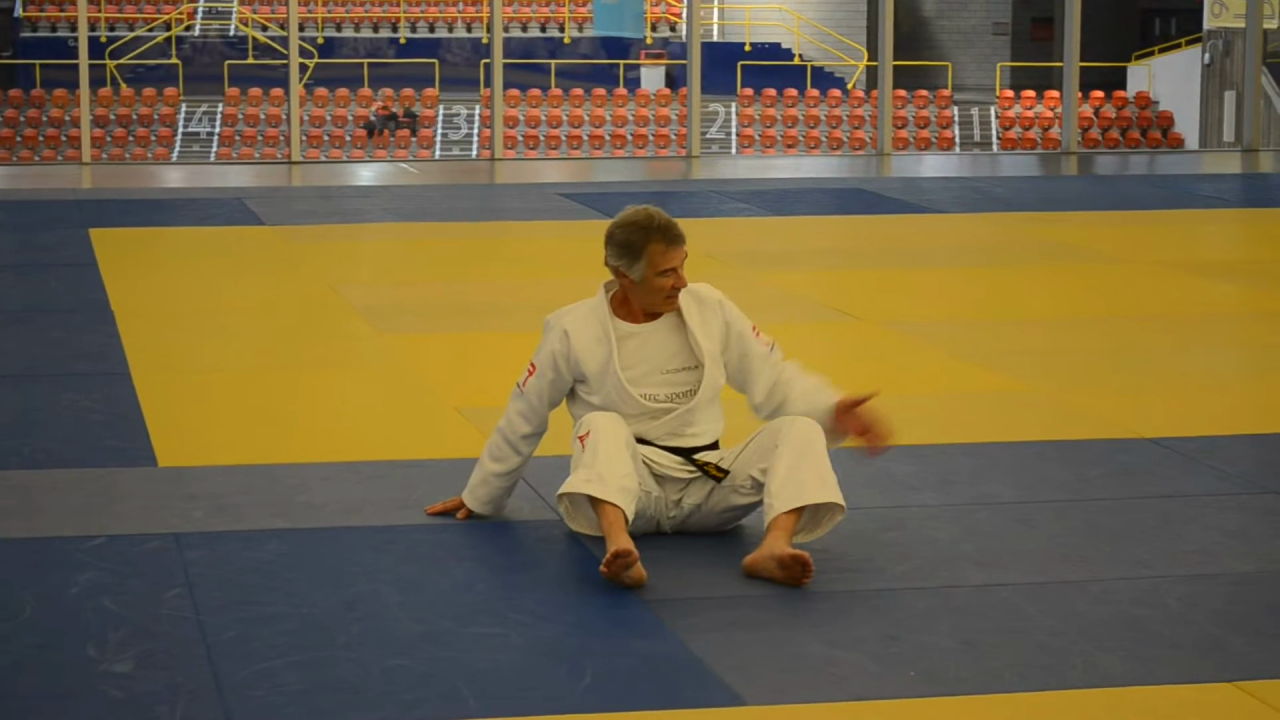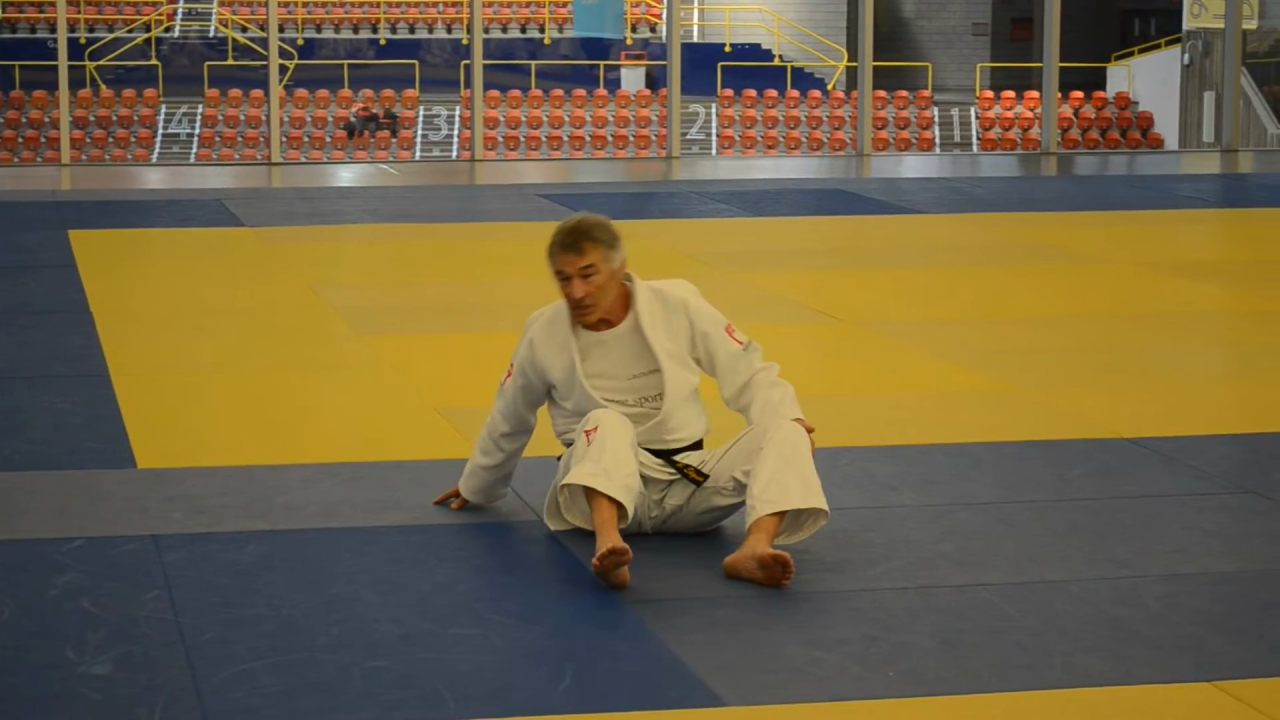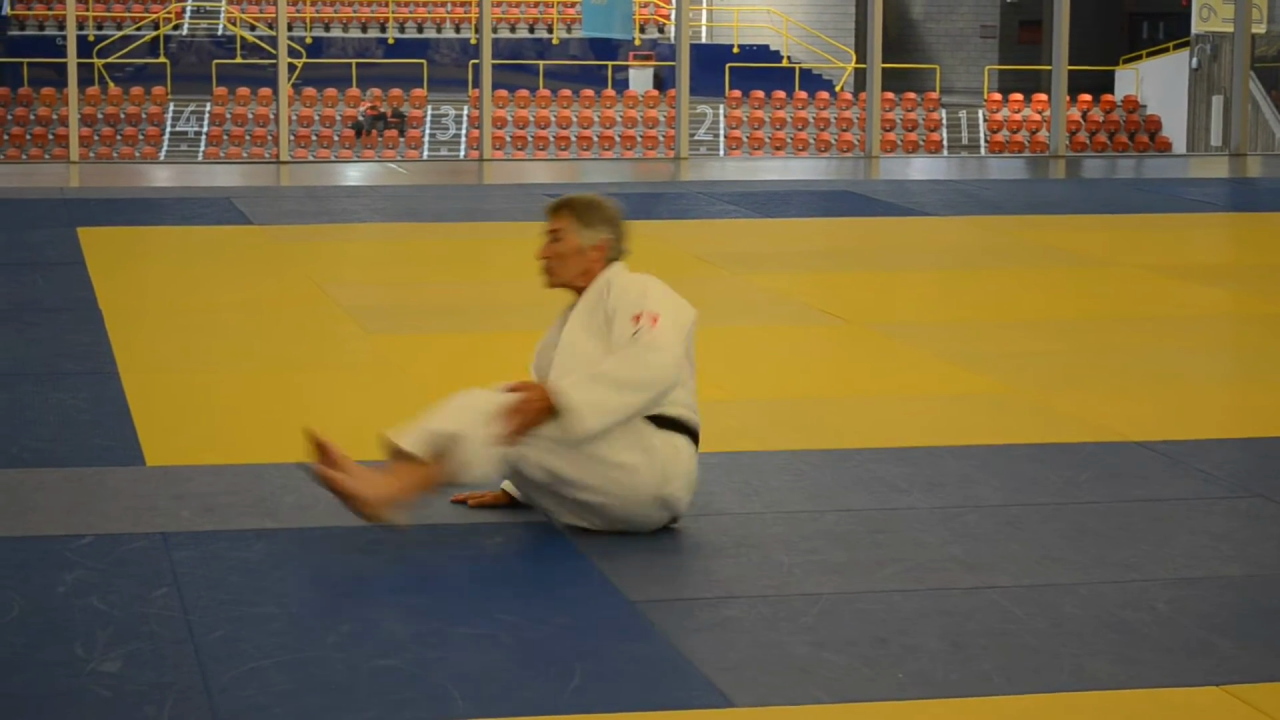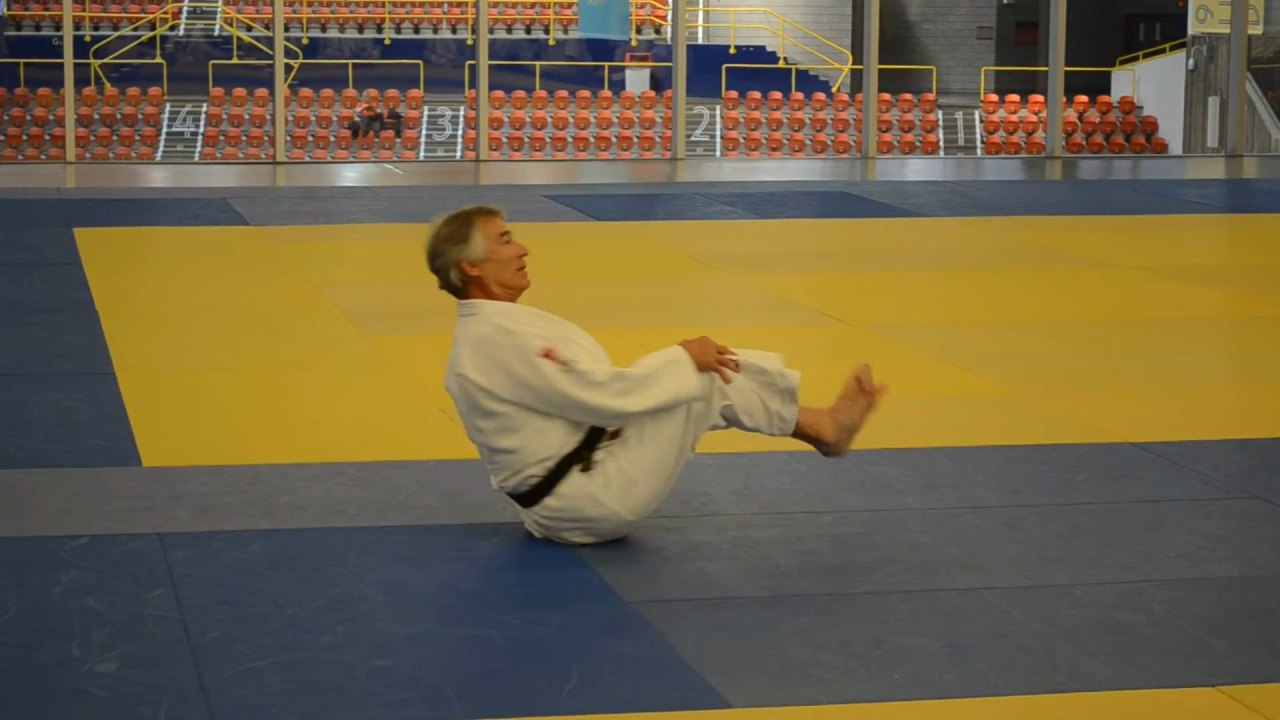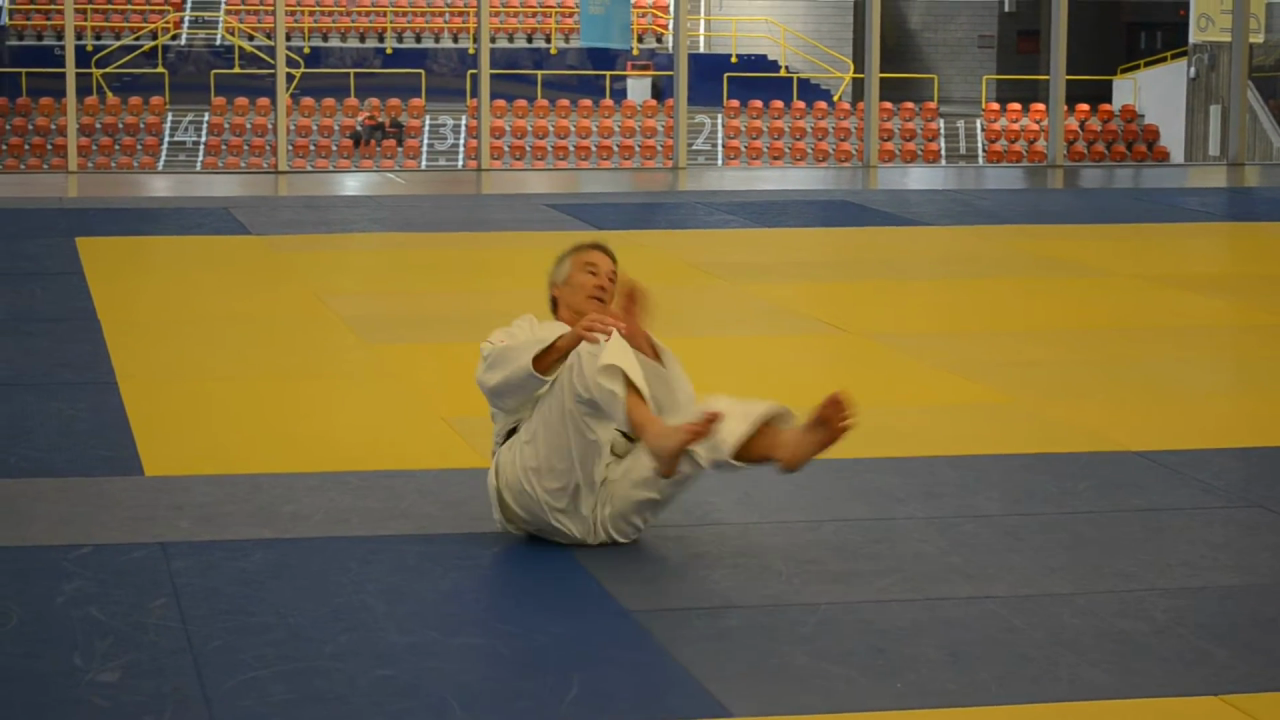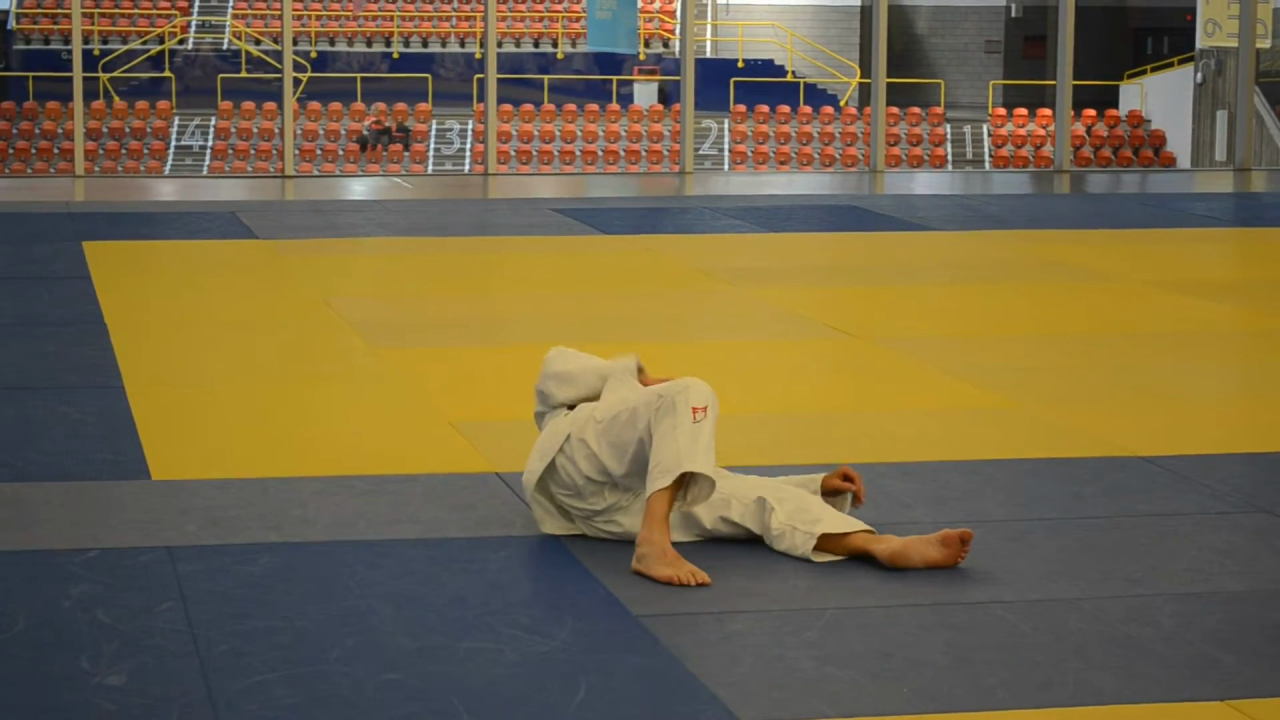
dt=0.7s
person 1, frame 1
left shoulder: (709, 309)
right shoulder: (572, 329)
left elbow: (771, 375)
right elbow: (523, 419)
left wrist: (832, 408)
right wrist: (478, 497)
left hip: (706, 482)
right hip: (626, 484)
left knee: (798, 433)
right knee: (601, 428)
left ankle: (770, 550)
right ankle: (618, 549)
person 1, frame 2
left shoulder: (678, 302)
right shoulder: (543, 334)
left elbow: (748, 370)
right elbow: (510, 419)
left wrist: (790, 419)
right wrist: (475, 487)
left hip: (685, 481)
right hip: (603, 480)
left knee: (783, 437)
right knee: (606, 425)
left ankle: (753, 550)
right ankle: (608, 544)
person 1, frame 3
left shoulder: (637, 293)
right shoulder: (567, 324)
left elbow: (642, 370)
left wrist: (558, 399)
right wrist: (517, 486)
left hip: (644, 472)
left ankle: (387, 490)
person 1, frame 4
left shoulder: (478, 338)
right shoulder: (503, 335)
right elbow: (605, 396)
right wrist: (684, 360)
right hip: (594, 499)
left knee: (704, 370)
right knee: (710, 379)
left ankle: (825, 426)
right ankle: (826, 428)
person 1, frame 5
left shoulder: (626, 350)
right shoulder: (525, 333)
left elbow: (675, 410)
right elbow: (500, 378)
left wrist: (641, 341)
right wrist: (566, 341)
left hip: (605, 507)
right hip: (541, 490)
left knee: (710, 414)
right knee: (601, 351)
left ankle: (783, 446)
right ankle: (660, 443)
person 1, frame 6
left shoulder: (679, 461)
left elbow: (738, 487)
right elbow: (555, 369)
left wrist: (821, 485)
right wrist: (633, 375)
left hip: (618, 506)
left knee: (765, 498)
right knee: (692, 397)
left ankle: (885, 547)
right ankle: (654, 543)
